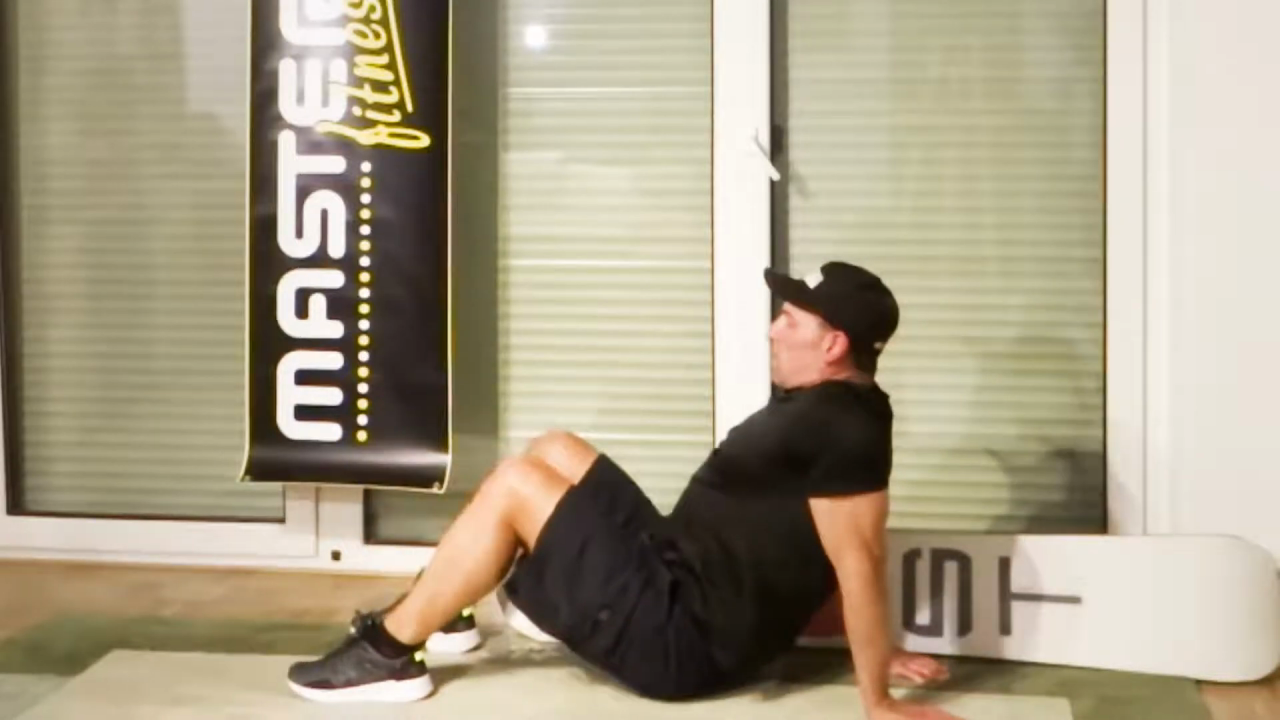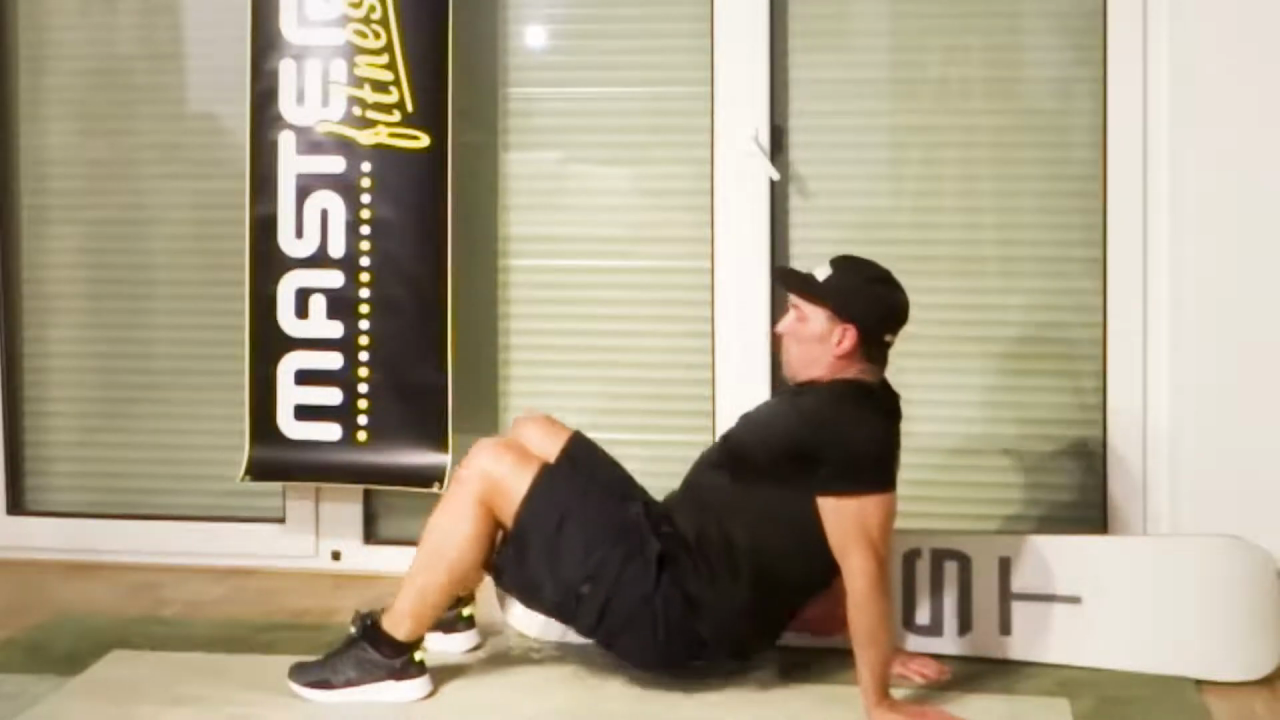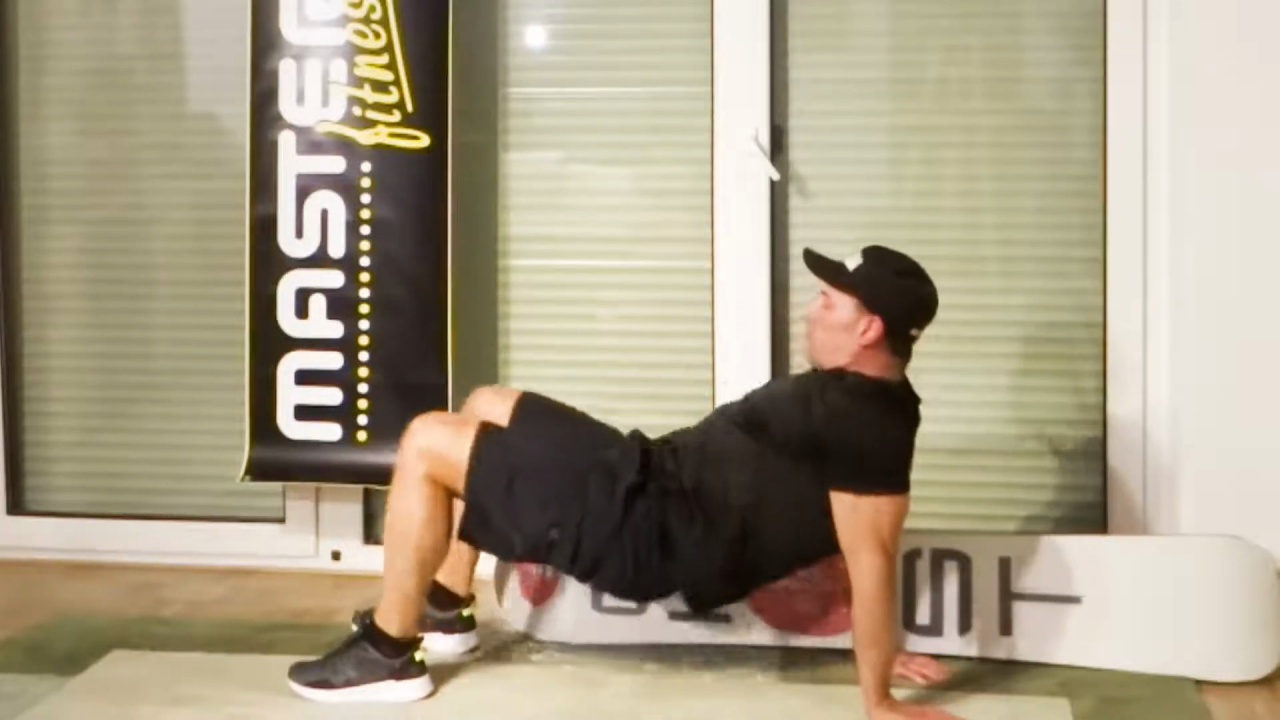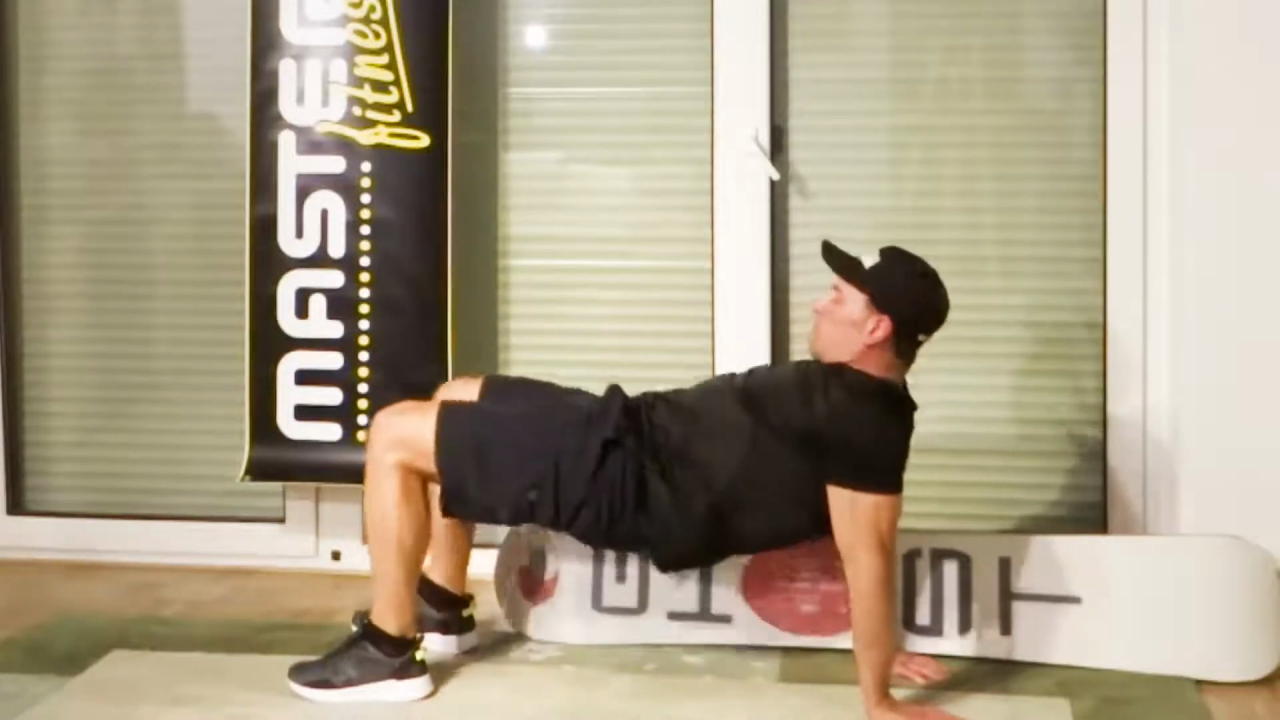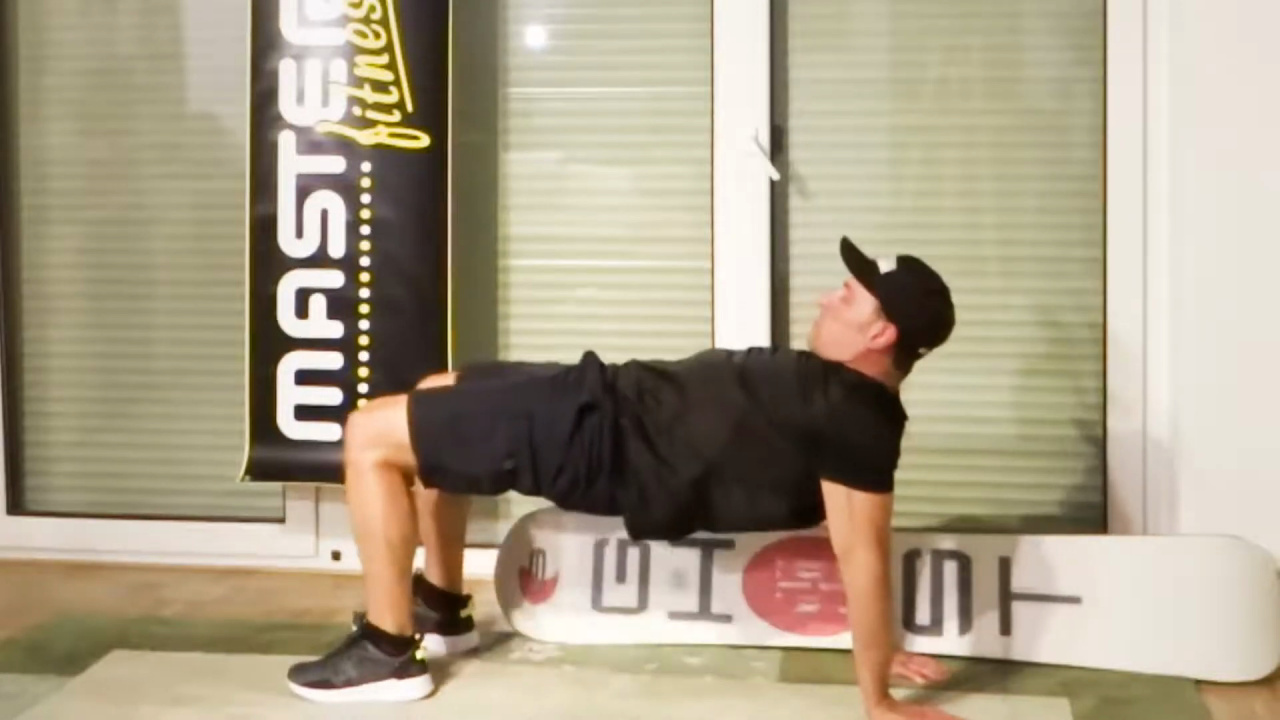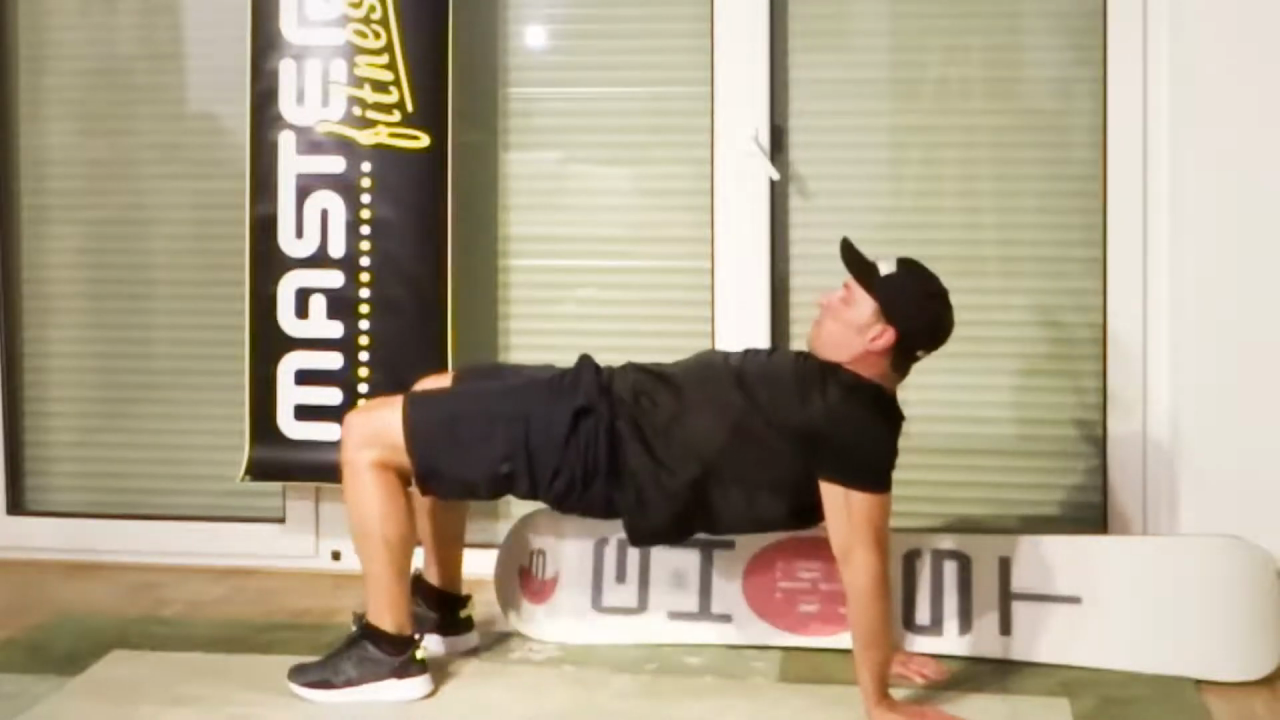
dt=0.3s
person 1, frame 1
left shoulder: (841, 426)
right shoulder: (820, 406)
left elbow: (857, 562)
left hip: (681, 638)
right hip: (673, 569)
left knee: (514, 485)
right knee: (555, 451)
left ankle: (388, 652)
right ankle: (427, 611)
person 1, frame 2
left shoulder: (850, 425)
right shoulder: (832, 401)
left elbow: (863, 560)
left hip: (668, 598)
right hip: (665, 544)
left knee: (485, 465)
right knee: (530, 437)
left ankle: (389, 652)
right ankle: (435, 607)
person 1, frame 3
left shoulder: (867, 422)
right shoulder: (853, 395)
left elbow: (871, 559)
left hip: (649, 532)
right hip: (652, 480)
left knee: (428, 442)
right knee: (489, 406)
left ankle: (388, 650)
right ankle: (444, 608)
person 1, frame 4
left shoulder: (862, 421)
right shoulder: (855, 396)
left elbow: (868, 556)
left hip: (619, 472)
right hip: (624, 439)
left knee: (393, 437)
right knee: (454, 401)
left ankle: (389, 650)
right ankle: (443, 607)
person 1, frame 5
left shoulder: (854, 420)
right shoulder: (846, 393)
left elbow: (862, 555)
left hip: (597, 437)
left knee: (371, 434)
right knee: (434, 401)
left ankle: (388, 648)
right ankle: (440, 607)
person 1, frame 6
left shoulder: (853, 423)
right shoulder: (841, 395)
left elbow: (861, 555)
left hip: (592, 442)
left knee: (366, 437)
right knee: (429, 401)
left ankle: (387, 648)
right ankle: (439, 608)
